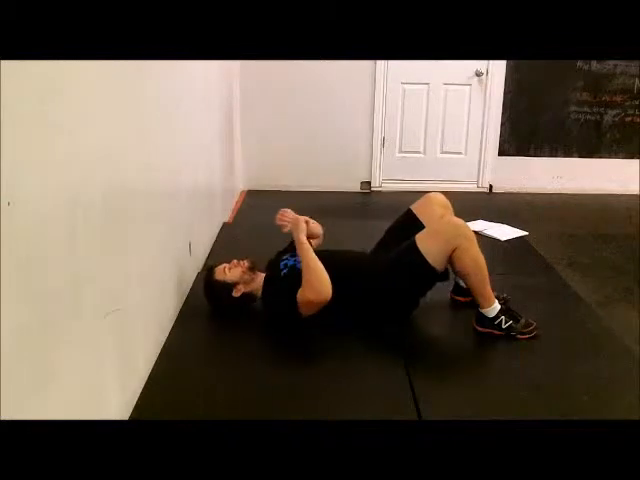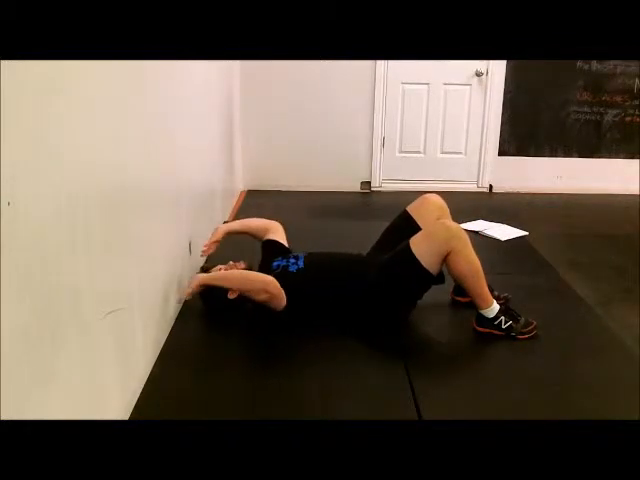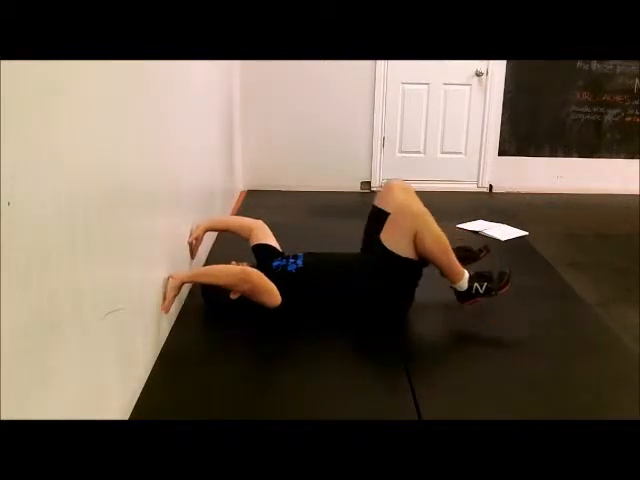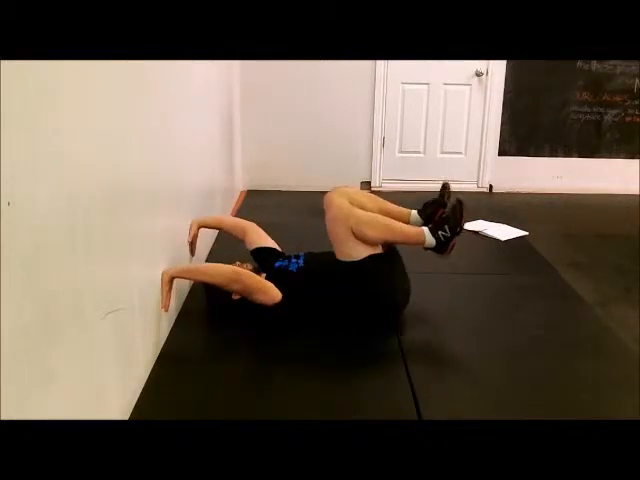
dt=1s
person 1, frame 1
left shoulder: (277, 266)
right shoulder: (277, 299)
left elbow: (316, 232)
right elbow: (320, 295)
left wrist: (301, 225)
right wrist: (301, 238)
left hip: (377, 263)
right hip: (387, 292)
left knee: (435, 202)
right knee: (456, 230)
left ankle: (465, 287)
right ankle: (491, 314)
person 1, frame 2
left shoulder: (270, 263)
right shoulder: (266, 295)
left elbow: (272, 226)
right elbow: (268, 286)
left wrist: (225, 228)
right wrist: (205, 279)
left hip: (373, 265)
right hip: (381, 293)
left knee: (432, 204)
right knee: (449, 232)
left ankle: (467, 286)
right ankle: (491, 315)
person 1, frame 3
left shoulder: (269, 263)
right shoulder: (268, 293)
left elbow: (254, 226)
right elbow: (244, 276)
left wrist: (205, 225)
right wrist: (181, 277)
left hip: (367, 265)
right hip: (382, 290)
left knee: (396, 191)
right knee: (409, 211)
left ankle: (446, 258)
right ankle: (465, 286)
person 1, frame 4
left shoulder: (271, 265)
right shoulder: (271, 299)
left elbow: (246, 227)
right elbow: (237, 277)
left wrist: (200, 222)
right wrist: (173, 272)
left hip: (379, 278)
right hip: (380, 293)
left knee: (338, 198)
right knee: (340, 213)
left ankle: (419, 219)
right ankle: (432, 238)
